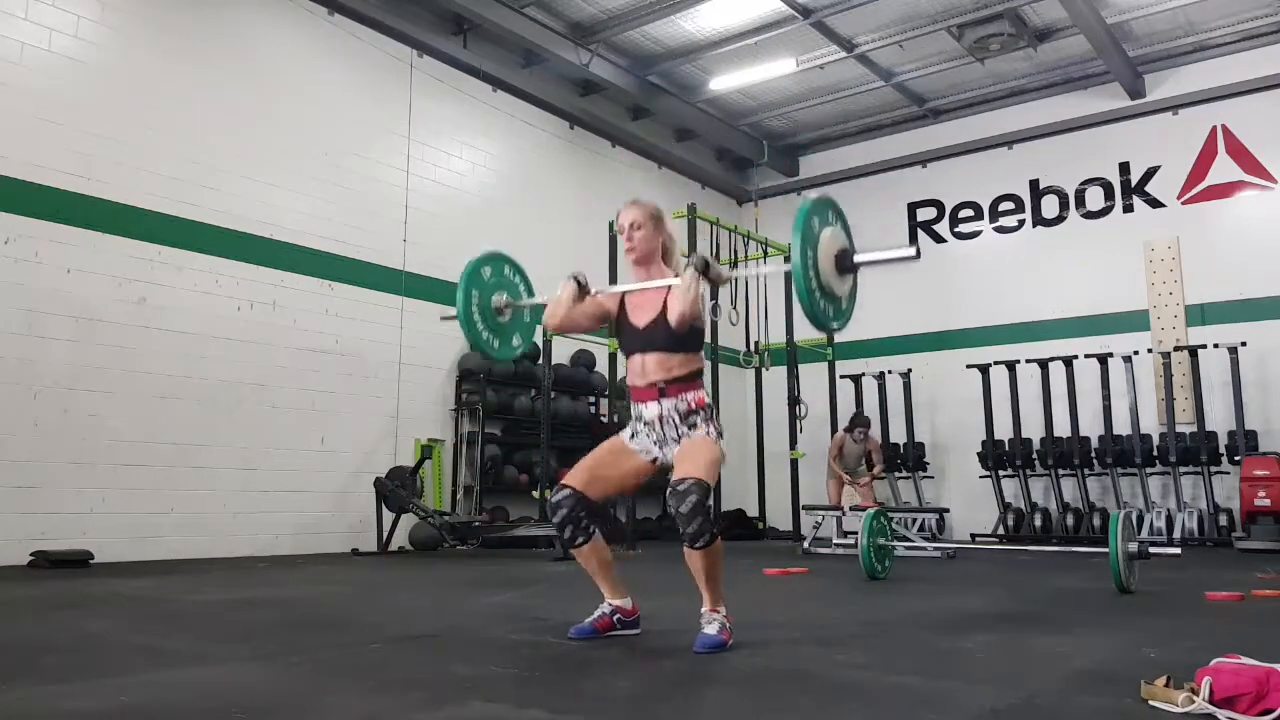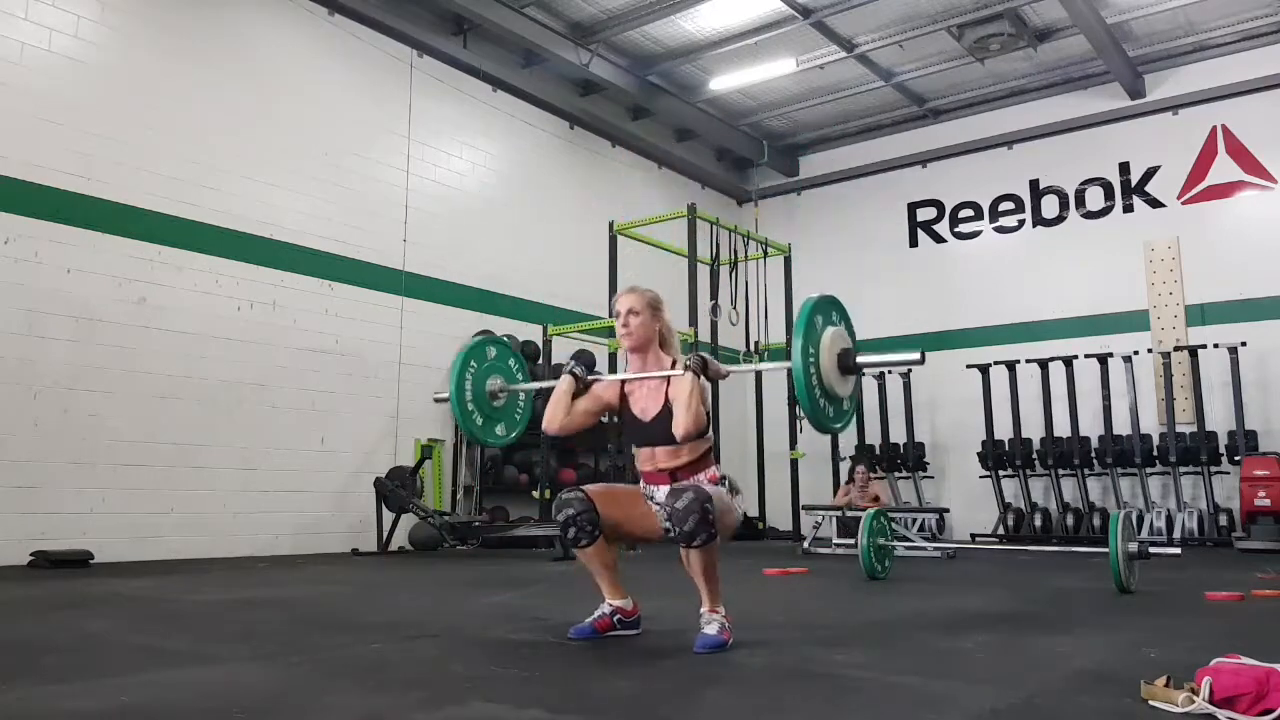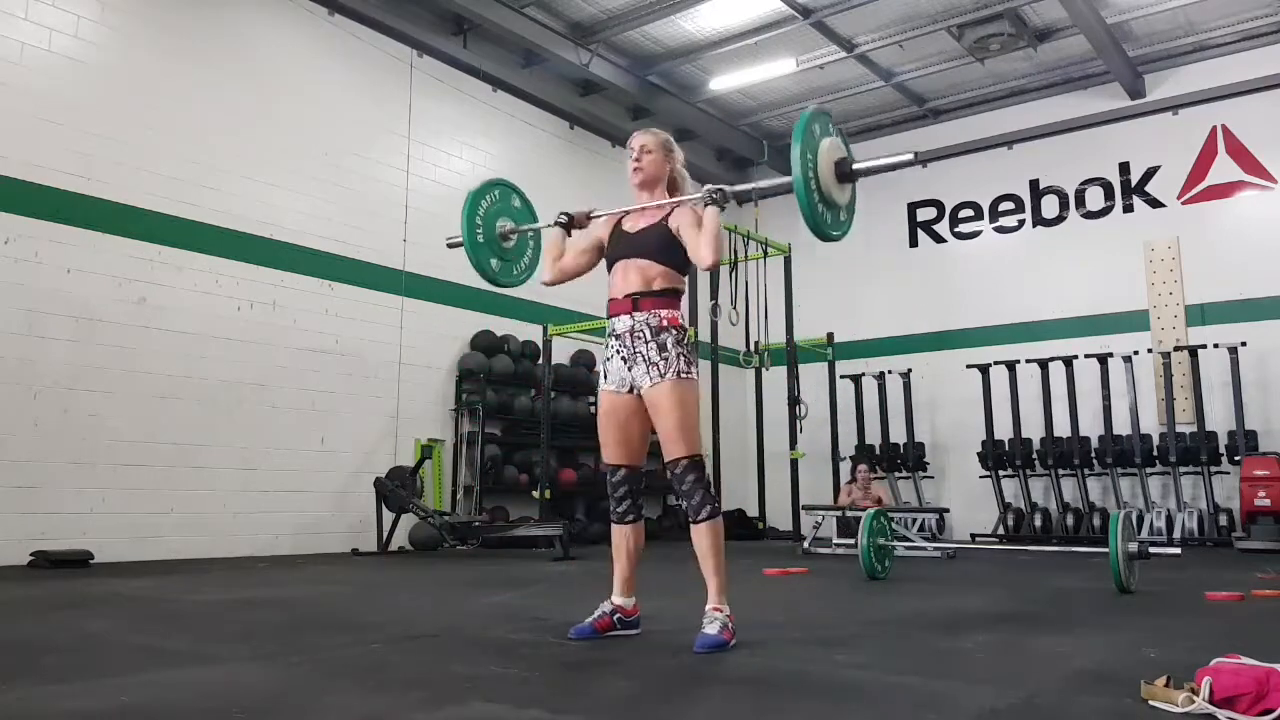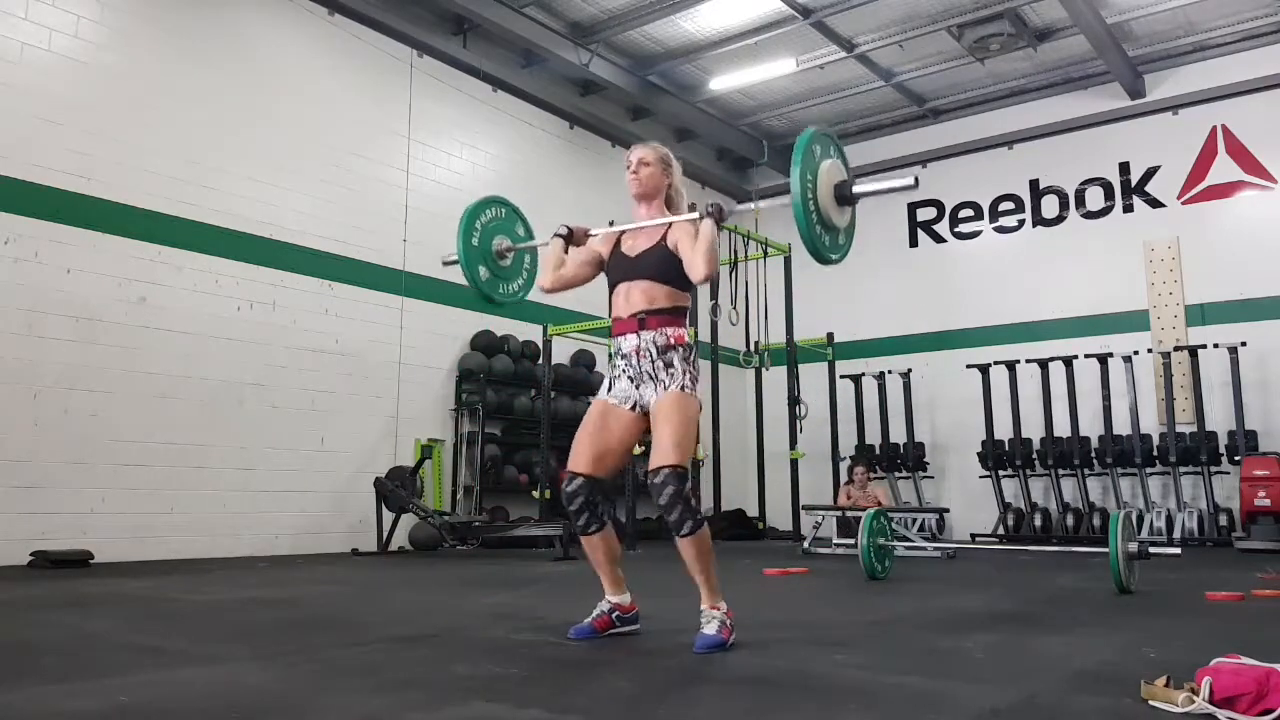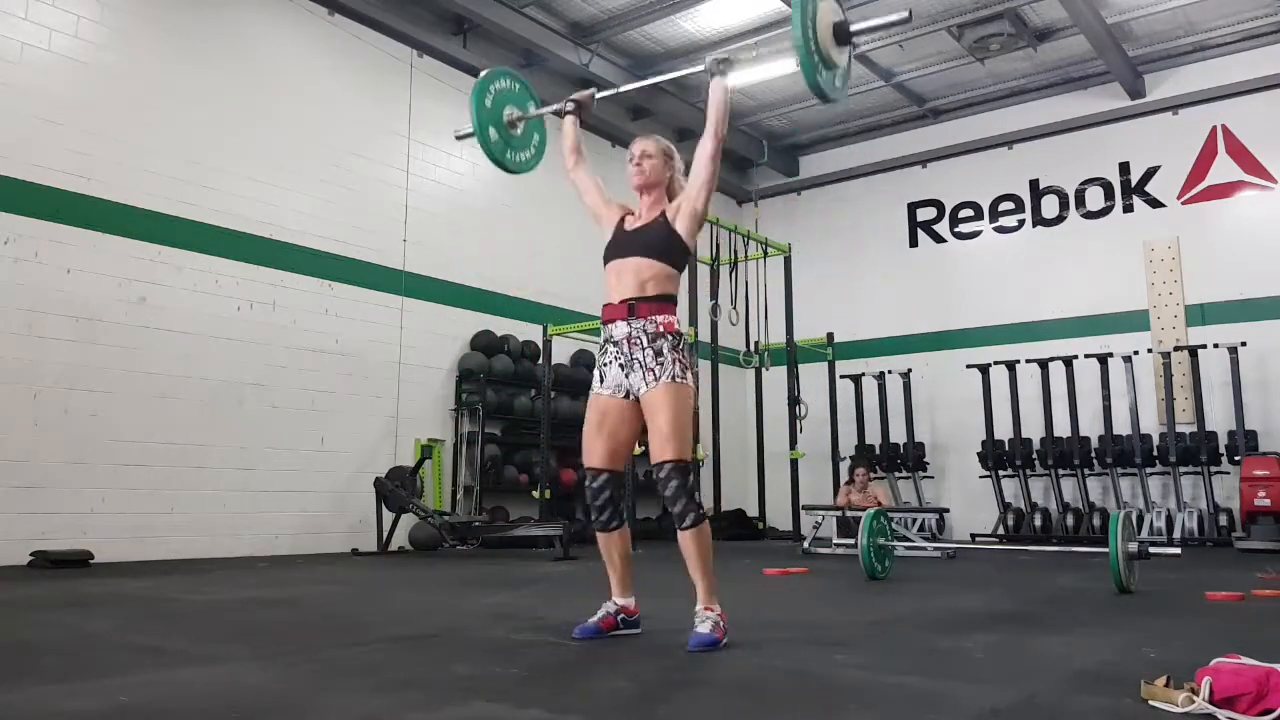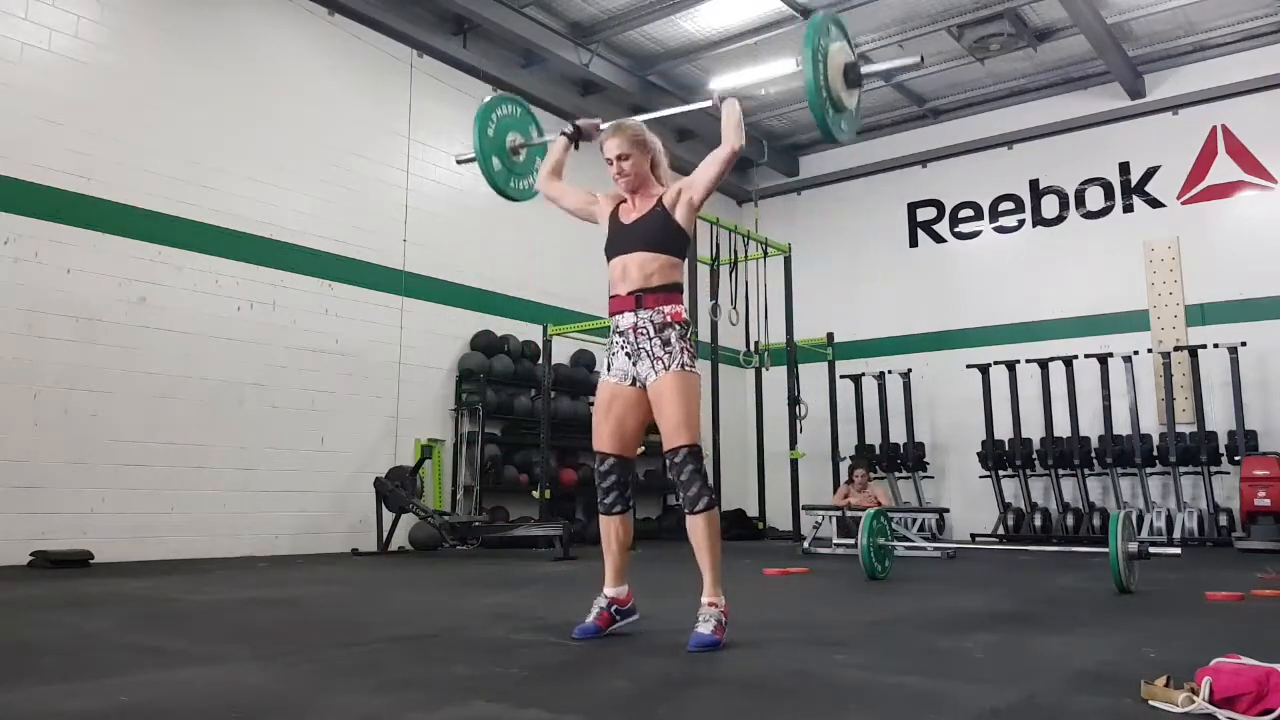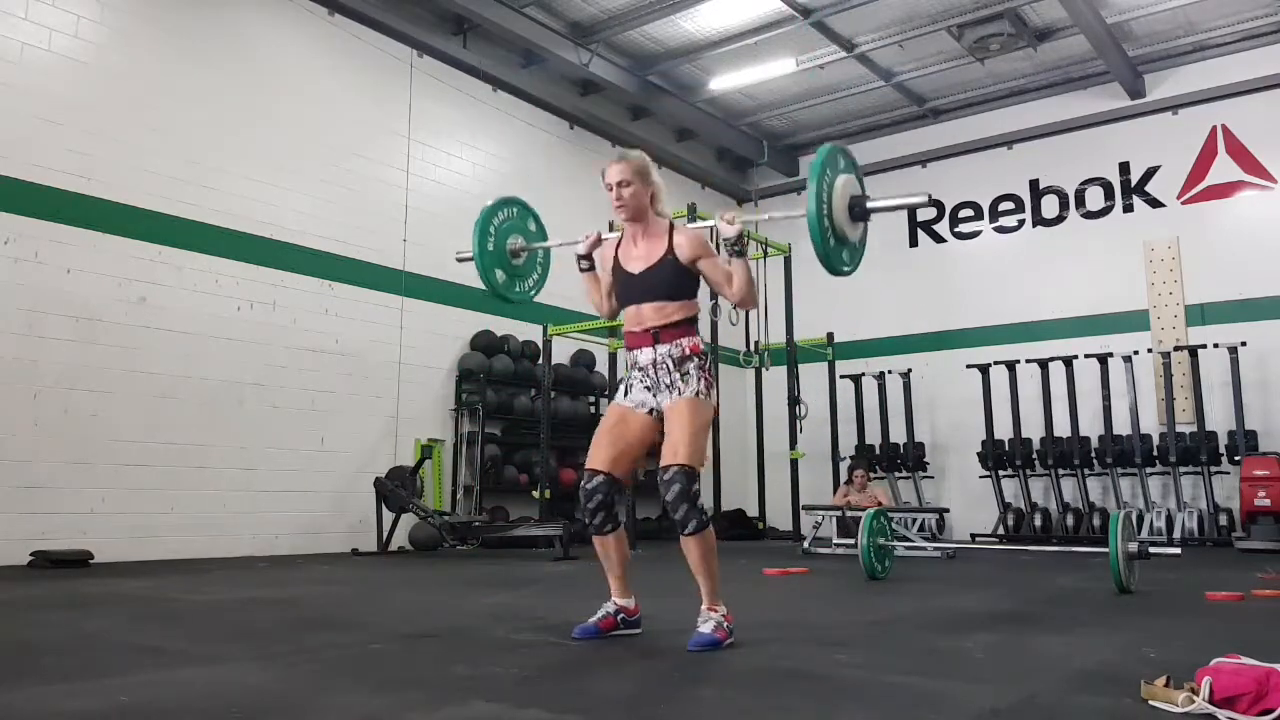
dt=0.4s
person 1, frame 1
left shoulder: (680, 290)
right shoulder: (616, 301)
left elbow: (681, 315)
right elbow: (555, 320)
left wrist: (695, 274)
right wrist: (575, 288)
left hip: (690, 425)
right hip: (641, 431)
left knee: (689, 500)
right knee: (564, 501)
left ankle: (714, 612)
right ankle: (619, 606)
person 1, frame 2
left shoulder: (684, 373)
right shoulder: (615, 389)
left elbow: (687, 428)
right elbow: (554, 424)
left wrist: (691, 371)
right wrist: (570, 376)
left hip: (704, 490)
right hip: (653, 498)
left knee: (689, 506)
right knee: (571, 505)
left ankle: (714, 614)
right ankle: (619, 606)
person 1, frame 3
left shoulder: (682, 215)
right shoulder: (611, 224)
left elbow: (709, 257)
right elbow: (553, 272)
left wrist: (712, 206)
right wrist: (566, 226)
left hip: (663, 342)
right hip: (617, 347)
left knee: (686, 474)
right knee: (620, 482)
left ankle: (717, 609)
right ankle: (623, 603)
person 1, frame 4
left shoulder: (681, 230)
right shoulder: (610, 240)
left elbow: (702, 272)
right elbow: (549, 282)
left wrist: (709, 222)
right wrist: (562, 240)
left hip: (668, 362)
right hip: (623, 366)
left knee: (667, 486)
right knee: (577, 487)
left ankle: (715, 610)
right ankle: (619, 603)
person 1, frame 5
left shoulder: (681, 209)
right shoulder: (615, 213)
left elbow: (712, 139)
right elbow: (574, 163)
left wrist: (718, 80)
right wrist: (572, 114)
left hip: (658, 345)
right hip: (613, 348)
left knee: (673, 480)
right knee: (599, 487)
left ankle: (708, 611)
right ankle: (621, 604)
person 1, frame 6
left shoulder: (676, 194)
right shoulder: (608, 206)
left elbow: (731, 148)
right elbow: (548, 183)
left wrist: (727, 103)
right wrist: (570, 137)
left hip: (666, 336)
right hip: (620, 342)
left knee: (685, 467)
right knee: (608, 470)
left ankle: (713, 604)
right ankle: (617, 594)
person 1, frame 7
left shoulder: (685, 240)
right shoulder: (612, 250)
left elbow: (745, 297)
left wrist: (735, 244)
right wrist: (586, 262)
left hip: (682, 371)
right hip: (636, 375)
left knee: (678, 488)
right knee: (595, 491)
left ankle: (714, 610)
right ankle: (622, 603)
